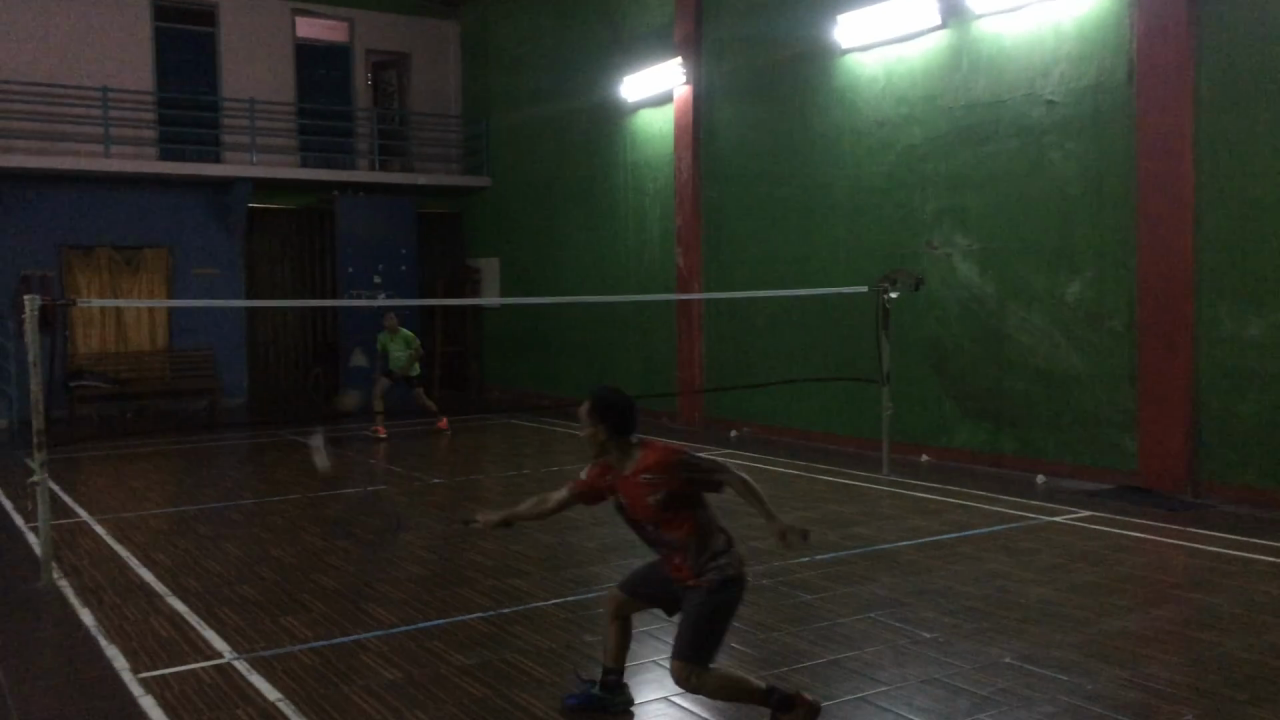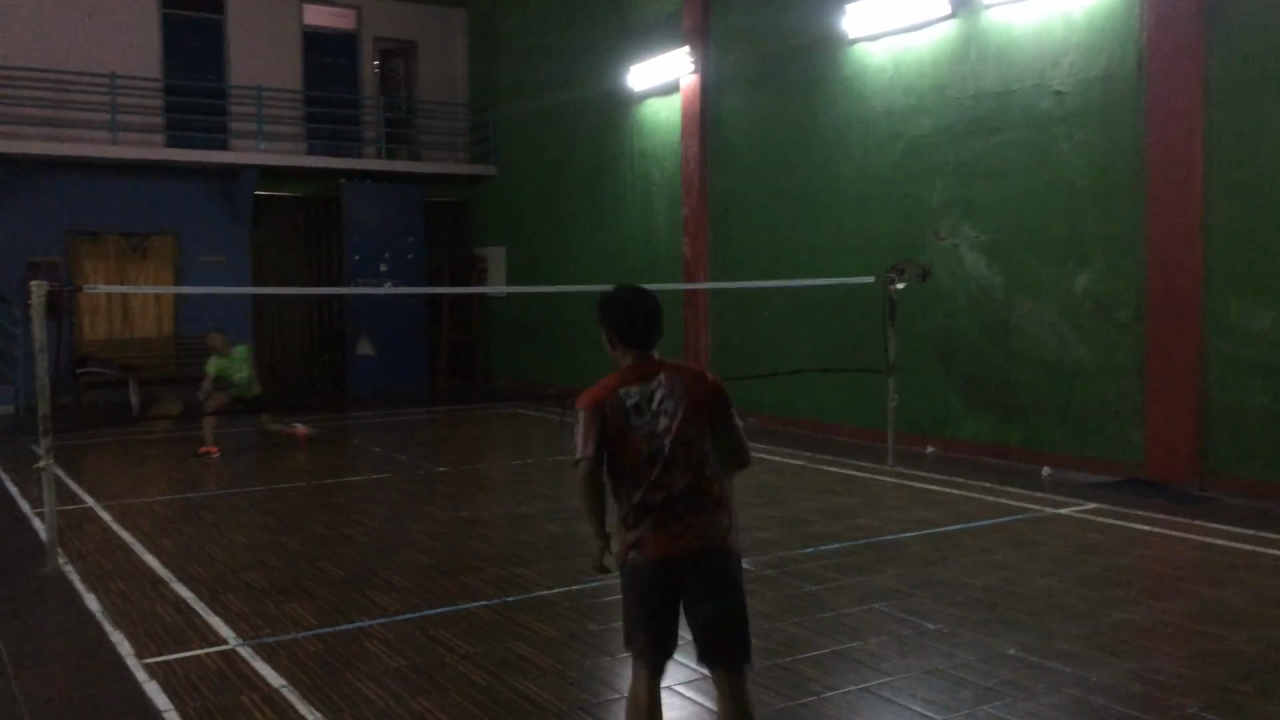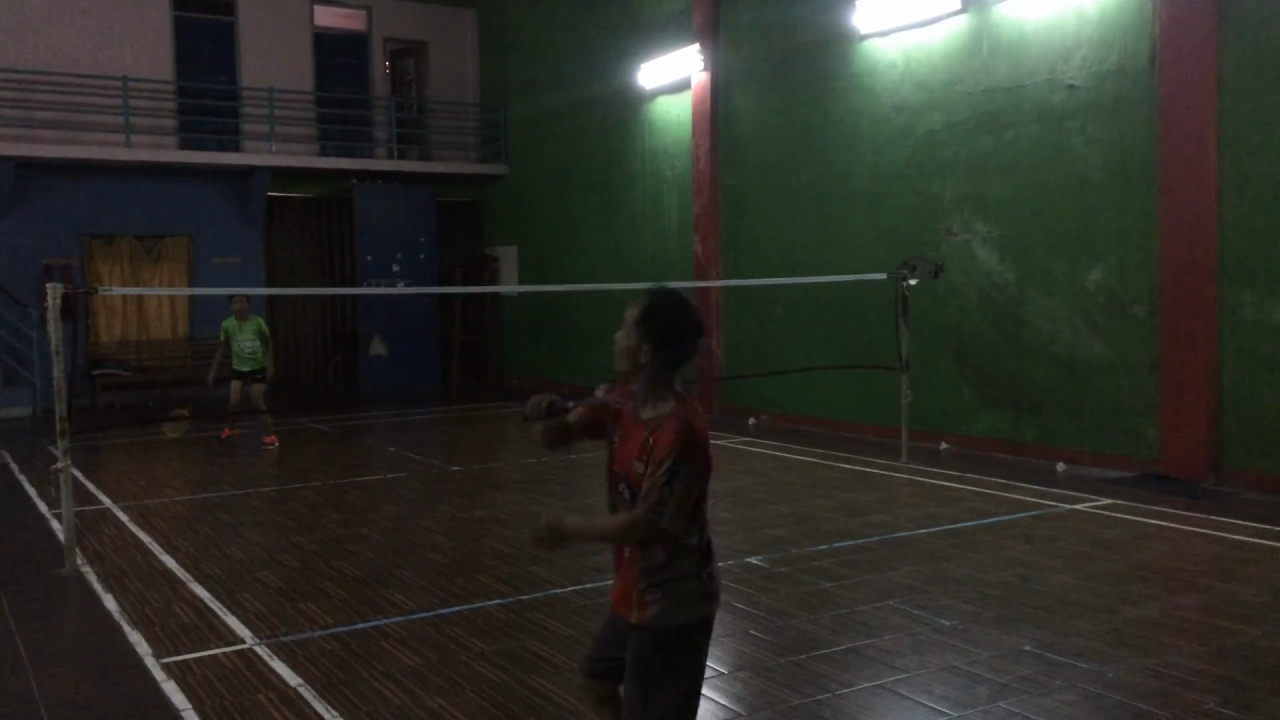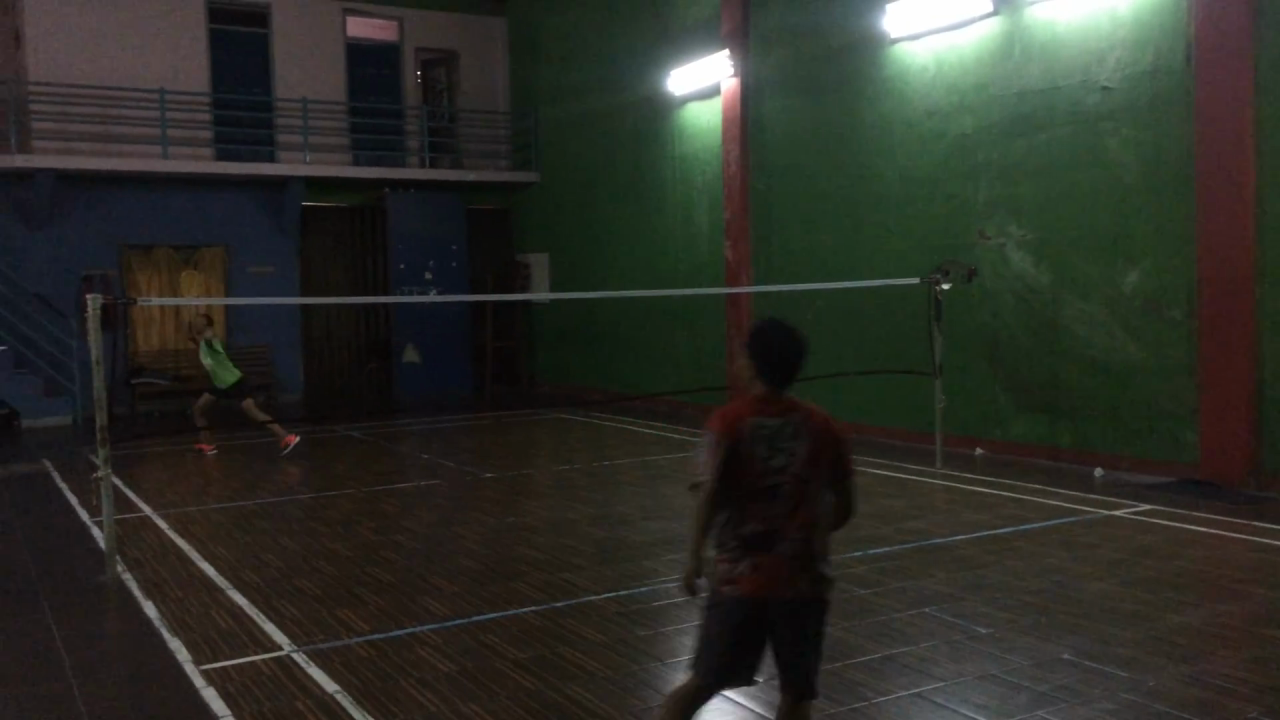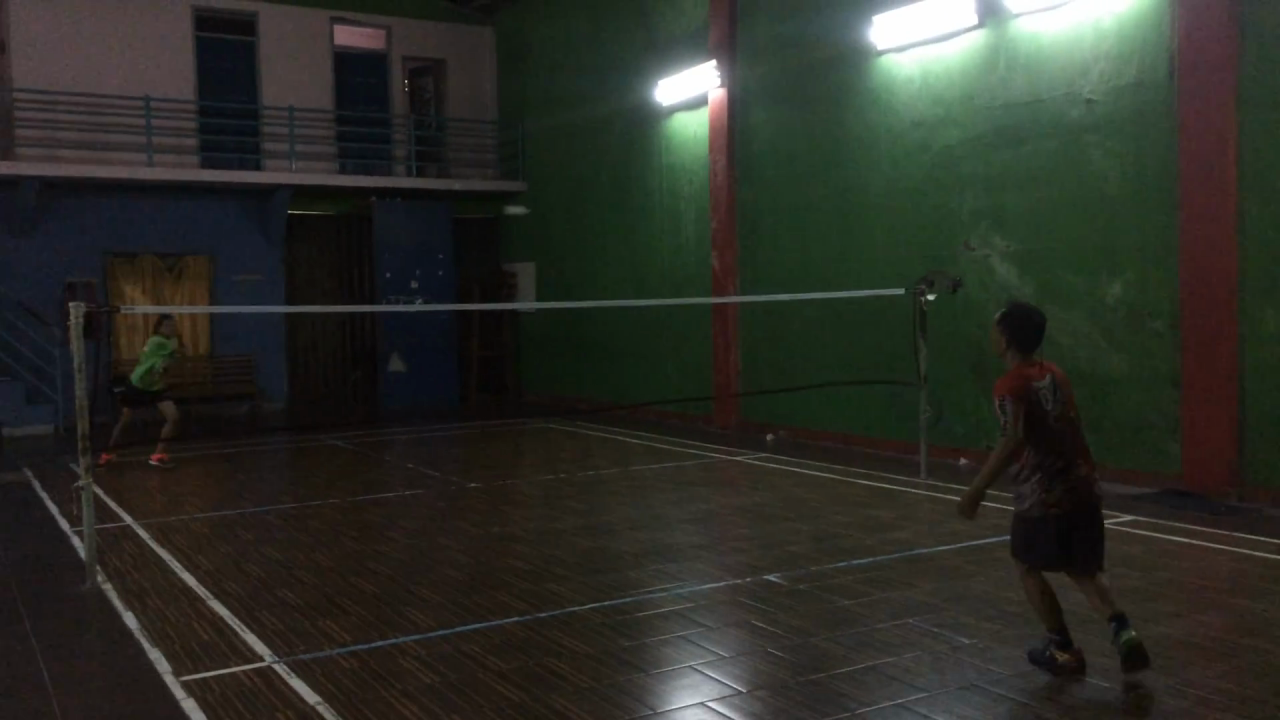
dt=1s
person 1, frame 1
left shoulder: (662, 461)
right shoulder: (605, 474)
left elbow: (731, 476)
right elbow: (556, 501)
left wrist: (774, 521)
right wrist: (505, 517)
left hip: (715, 575)
right hip: (680, 567)
left knee: (686, 673)
right knee: (615, 603)
right ankle: (611, 692)
person 1, frame 2
left shoulder: (598, 400)
right shoulder: (702, 383)
left elbow: (589, 473)
right elbow: (740, 458)
left wrist: (600, 535)
left hip: (646, 551)
right hip: (709, 543)
left knee: (646, 672)
right knee: (730, 676)
person 1, frame 3
left shoulder: (681, 433)
right shoulder: (622, 399)
left elbow: (651, 524)
right elbow: (555, 437)
left wrist: (571, 530)
right wrist: (548, 416)
left hip: (672, 607)
right hip: (639, 599)
right knee: (597, 684)
person 1, frame 4
left shoulder: (728, 422)
right shoulder: (825, 428)
left elbow: (710, 496)
right elbow: (844, 509)
left wrist: (694, 557)
left hip: (739, 580)
right hip: (803, 581)
left knee: (698, 686)
person 1, frame 5
left shoulder: (1011, 385)
right shoulder: (1055, 375)
left elbow: (1013, 441)
left wrist: (977, 488)
left hip: (1043, 497)
right hip: (1083, 490)
left knee: (1028, 568)
right knee: (1088, 572)
left ankle: (1064, 650)
right ankle: (1122, 630)
